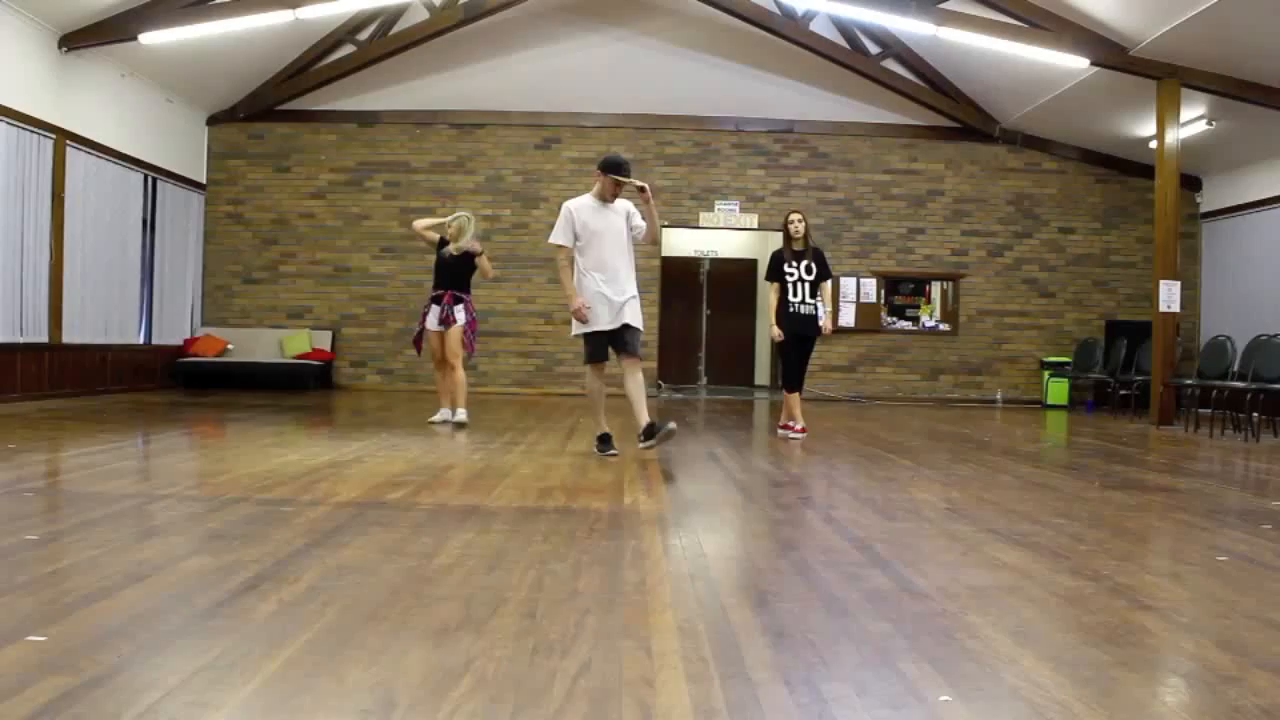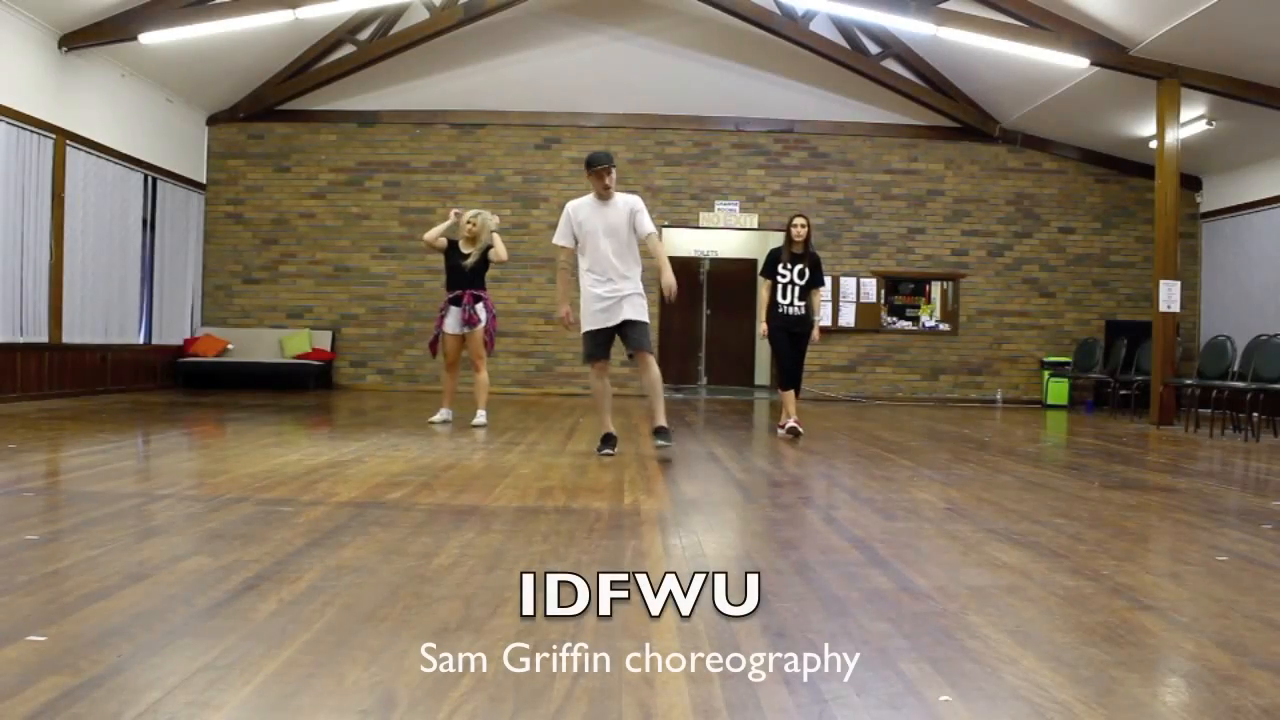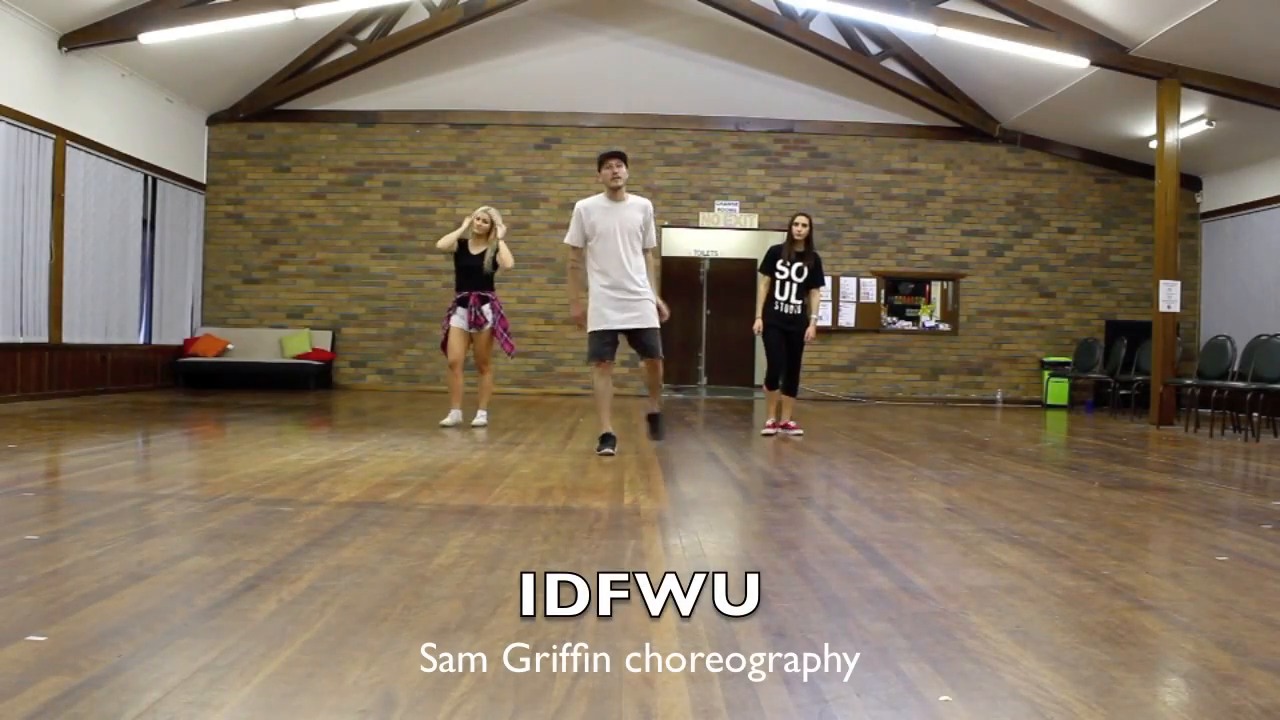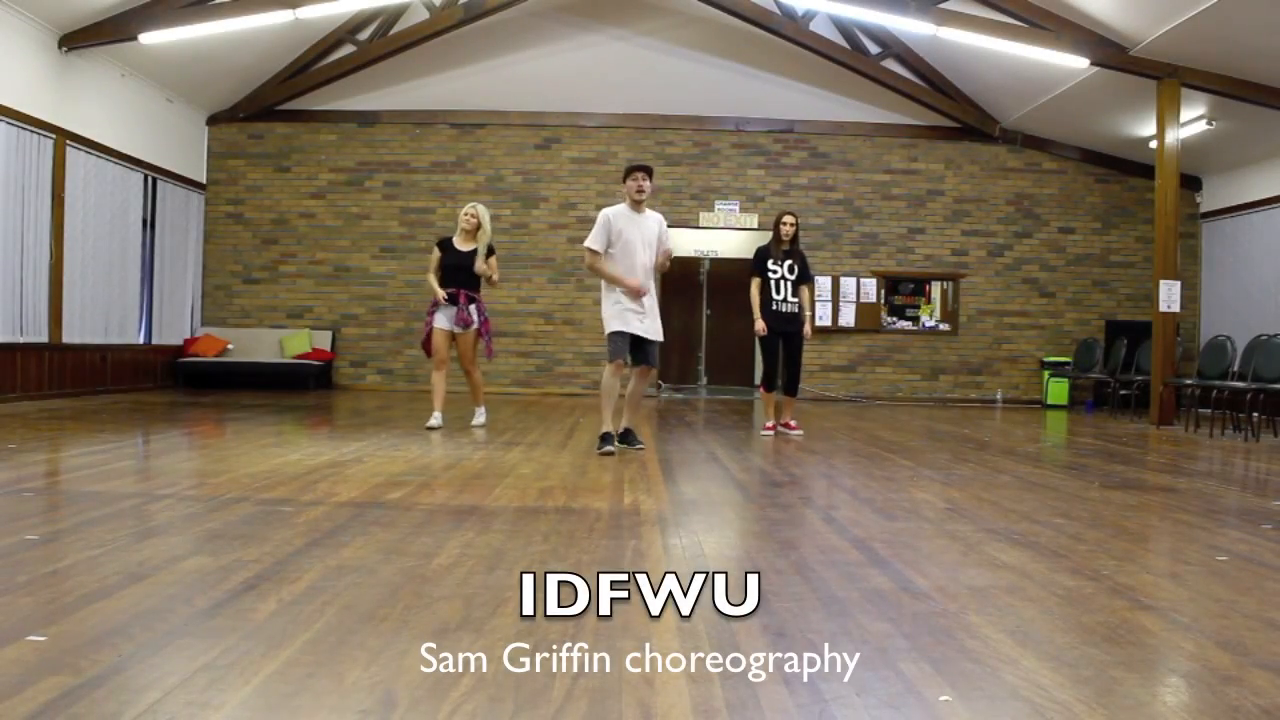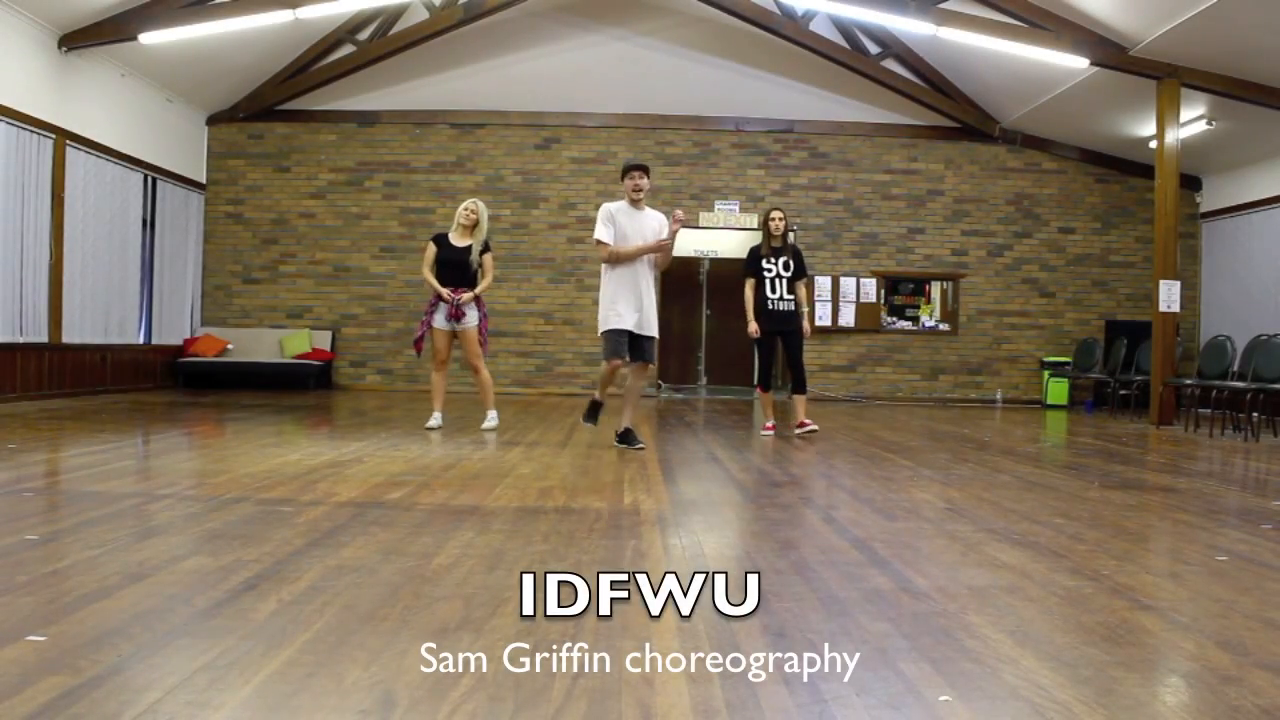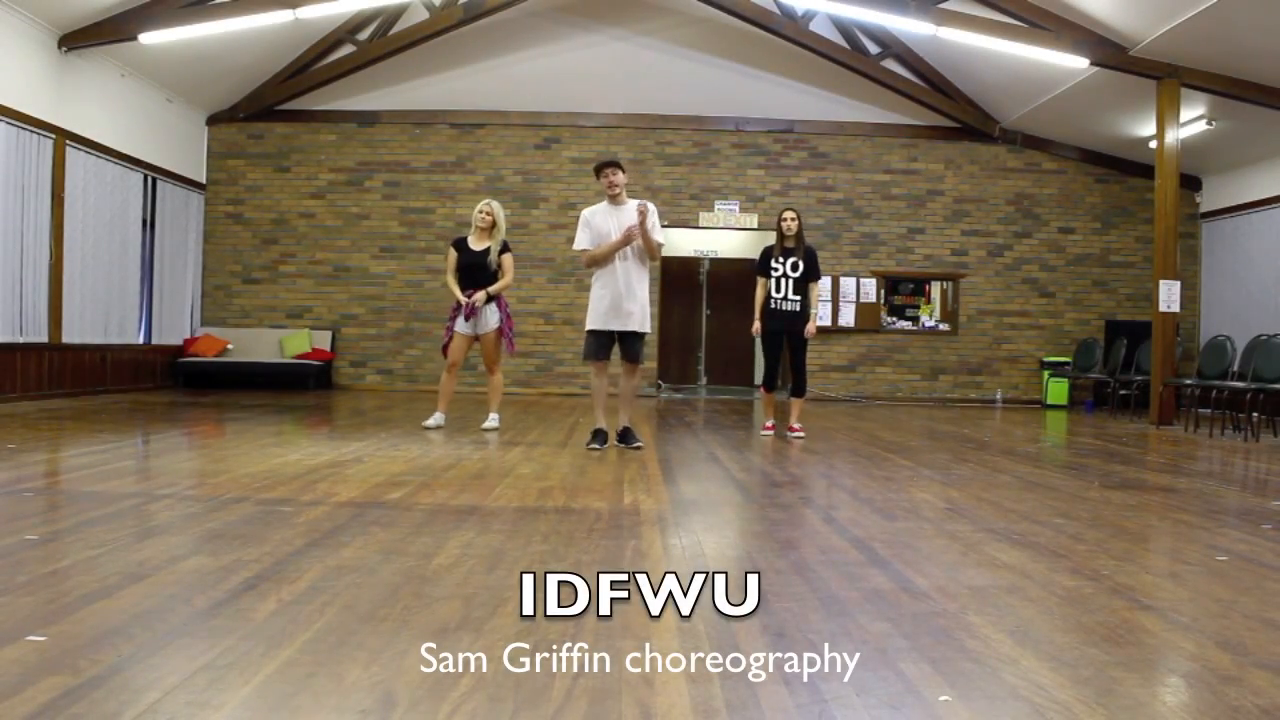
dt=0.5s
person 1, frame 1
left shoulder: (626, 209)
right shoulder: (573, 208)
left elbow: (653, 239)
right elbow: (563, 258)
left wrist: (648, 203)
right wrist: (573, 297)
left hip: (626, 299)
right hip: (593, 302)
left knee: (631, 361)
right knee: (596, 366)
left ankle: (646, 427)
right ankle: (603, 434)
person 1, frame 2
left shoulder: (632, 203)
right shoulder: (574, 209)
left elbow: (651, 238)
right elbow: (564, 260)
left wrist: (666, 270)
right wrist: (562, 302)
left hip: (629, 295)
right hip: (594, 300)
left knee: (644, 355)
right knee: (598, 365)
left ankle: (660, 425)
right ankle: (608, 433)
person 1, frame 3
left shoulder: (643, 207)
right shoulder: (585, 208)
left elbow: (650, 254)
right elbow: (575, 259)
left wrist: (655, 295)
right wrist: (576, 301)
left hip: (639, 300)
right hip: (603, 302)
left knee: (653, 359)
right knee: (602, 364)
left ankle: (654, 410)
right ankle: (606, 433)
person 1, frame 4
left shoulder: (657, 221)
right shoulder: (609, 216)
left elbow: (661, 264)
right elbow: (592, 260)
left wrist: (663, 263)
right wrist: (625, 282)
left hip: (647, 306)
right hip: (618, 303)
left knee: (645, 368)
right knee: (616, 362)
left ankle: (627, 429)
right ankle: (607, 432)
person 1, frame 5
left shoulder: (657, 218)
right shoulder: (609, 211)
left elbow: (661, 265)
right elbow: (605, 254)
left wrist: (672, 236)
right wrist: (646, 248)
left hip: (645, 304)
right hip: (616, 301)
left knee: (641, 365)
right knee: (615, 360)
left ankle: (625, 428)
right ankle: (598, 398)
person 1, frame 6
left shoulder: (646, 209)
right shoulder: (590, 215)
left elbow: (655, 255)
right elbow: (587, 259)
left wrist: (643, 225)
right wrist: (619, 242)
left hip: (635, 302)
right hip: (603, 302)
left knee: (632, 365)
right knee: (598, 363)
left ankle: (624, 428)
right ankle: (600, 428)
person 2, frame 1
left shoulder: (816, 254)
right shoulder: (779, 256)
left elbow: (824, 287)
right elbow: (774, 292)
left wrist: (828, 315)
right wrist: (773, 323)
left hip: (809, 323)
right hip: (787, 322)
left knee: (799, 372)
right knee: (790, 371)
left ankle: (785, 421)
right ankle: (799, 423)
person 2, frame 2
left shoulder: (813, 259)
right shoulder: (775, 255)
left elbow: (815, 293)
right elbow: (766, 289)
left wrist: (816, 324)
right wrist: (763, 320)
left hip: (801, 324)
right hip: (778, 322)
left knee: (796, 371)
right knee: (785, 370)
left ankle: (784, 421)
right ankle: (793, 418)
person 2, frame 3
left shoulder: (813, 259)
right shoulder: (776, 252)
left elbow: (814, 292)
right elbow: (764, 285)
left wrist: (812, 323)
right wrist: (758, 316)
left hip: (797, 322)
right hip: (773, 320)
left knee: (792, 371)
right knee: (774, 368)
left ankle: (786, 420)
right ankle: (771, 419)
person 2, frame 4
left shoulder: (799, 256)
right shoulder: (763, 253)
left elbow: (803, 289)
right elbow: (754, 287)
left wrist: (807, 320)
right wrist: (757, 318)
left hip: (793, 322)
right hip: (770, 320)
left knee: (793, 371)
right knee: (770, 370)
left ankle: (786, 420)
right ankle: (769, 420)
person 2, frame 5
left shoulder: (794, 252)
right shoulder: (756, 252)
left elbow: (800, 286)
right elbow: (749, 288)
left wrist: (805, 317)
right wrist: (751, 319)
left hip: (791, 319)
right hip: (765, 319)
left knee: (797, 367)
right knee: (765, 369)
left ankle: (801, 419)
right ankle: (769, 420)
person 2, frame 6
left shoulder: (808, 253)
right shoulder: (769, 252)
left elbow: (813, 287)
right elbow: (761, 286)
left wrist: (812, 319)
right wrist: (756, 318)
left hip: (798, 320)
right hip: (771, 319)
left knee: (798, 369)
right knee: (771, 369)
left ankle: (794, 422)
right ankle: (769, 420)
person 3, frame 1
left shoulder: (471, 251)
right shoulder: (441, 245)
left elbow: (488, 275)
right elbow: (417, 226)
left wrist: (480, 251)
right wrist: (444, 220)
left hip: (458, 308)
right hip: (436, 307)
left knee: (454, 361)
right knee: (439, 362)
left ankle: (460, 410)
right ankle: (445, 410)
person 3, frame 2
left shoulder: (486, 250)
right shoulder: (450, 246)
left elbow: (503, 258)
right elbow: (427, 239)
left wrist: (494, 231)
right wrist: (450, 222)
left hip: (477, 308)
right hip: (453, 308)
left knee: (478, 363)
right knee: (450, 364)
left ankle: (481, 413)
right ankle: (446, 411)
person 3, frame 3
left shoulder: (494, 250)
right shoulder: (461, 245)
left elbow: (508, 264)
right elbow: (440, 245)
left wrist: (501, 237)
right wrist: (462, 228)
left hip: (485, 308)
right hip: (460, 308)
left knee: (483, 365)
right knee: (453, 362)
left ankle: (482, 412)
right ankle: (456, 412)
person 3, frame 4
left shoulder: (485, 248)
right shoulder: (444, 244)
left elbow: (495, 282)
right elbow: (432, 273)
left wrist: (488, 274)
right wrist: (436, 288)
left hip: (469, 308)
right hip: (443, 307)
left knee: (469, 366)
right knee: (439, 362)
left ankle: (480, 409)
right ankle: (437, 415)
person 3, frame 5
left shoulder: (481, 245)
right shoulder: (439, 240)
left elbow: (488, 277)
right elbow: (426, 269)
left wrist: (474, 293)
right wrist: (438, 288)
left hip: (469, 306)
right hip: (441, 305)
left knee: (476, 363)
right knee: (440, 362)
left ankle: (492, 413)
right ankle: (437, 415)
person 3, frame 6
left shoulder: (501, 246)
right shoulder: (459, 244)
left elbow: (508, 278)
right elbow: (450, 275)
left wrist: (486, 292)
right wrist: (459, 296)
left hip: (491, 309)
right hip: (464, 309)
left knee: (492, 366)
right knee: (452, 363)
left ankle: (493, 416)
right ankle: (439, 414)
